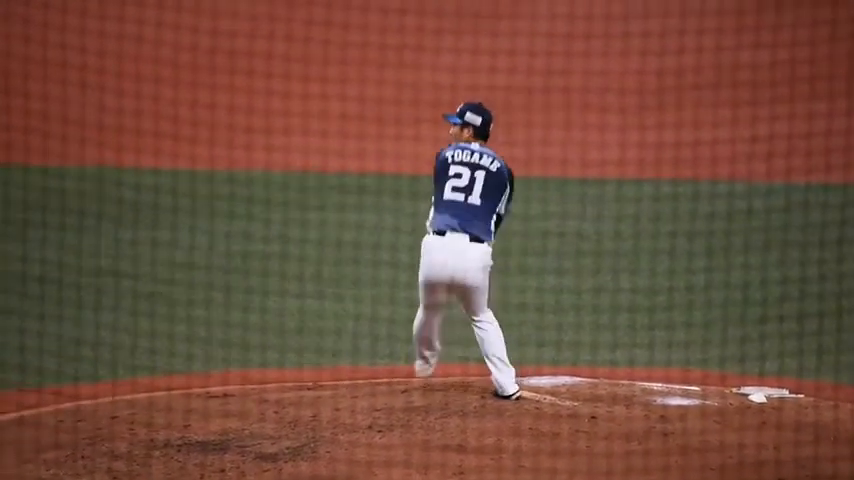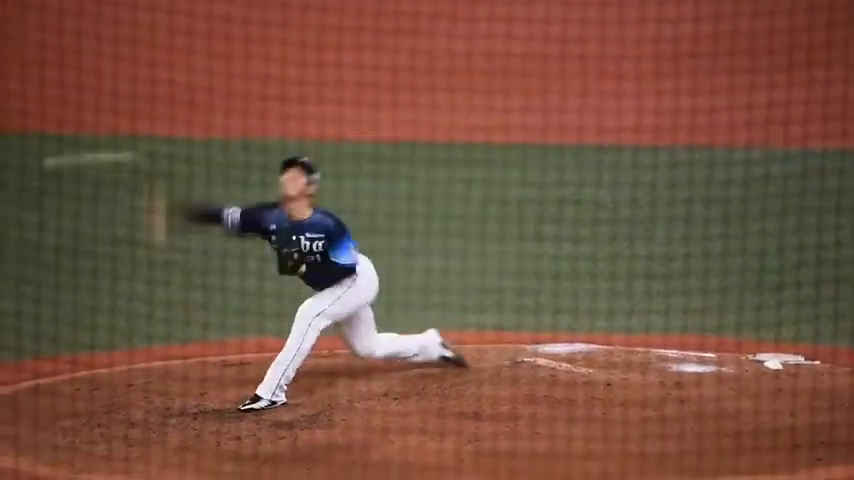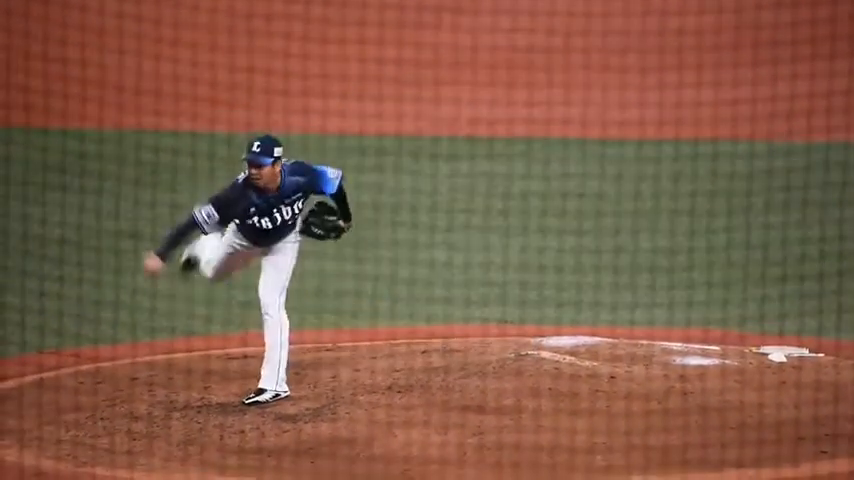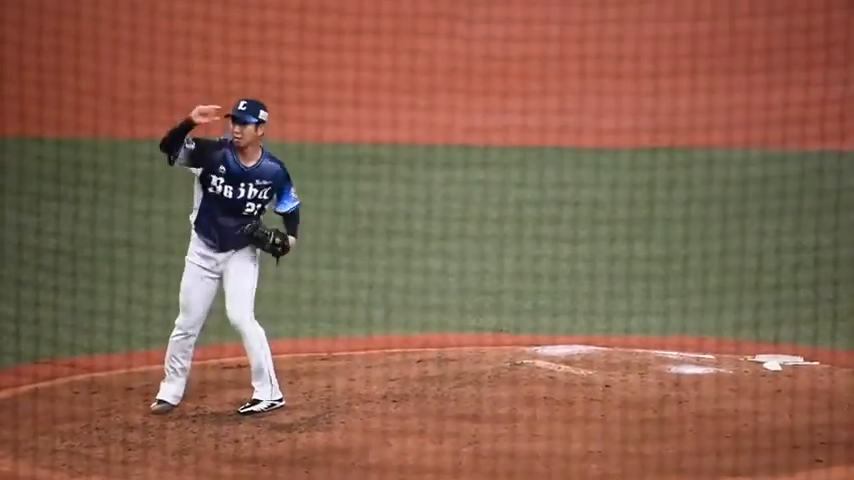
dt=0.5s
person 1, frame 1
left shoulder: (445, 155)
right shoulder: (502, 170)
left hip: (439, 251)
right hip: (476, 256)
left knee: (429, 310)
right knee: (481, 318)
left ankle: (425, 362)
right ankle: (507, 385)
person 1, frame 2
left shoulder: (328, 224)
right shoulder: (269, 217)
left elbow: (348, 268)
right elbow: (229, 218)
left wrist: (306, 268)
right wrist: (190, 212)
left hip: (358, 282)
right hip: (335, 289)
left knee: (308, 318)
right knee: (368, 347)
left ankle: (272, 392)
right ankle: (434, 346)
person 1, frame 3
left shoulder: (302, 177)
right shoulder: (240, 191)
left elbow: (335, 179)
right elbow: (195, 221)
left wrist: (345, 218)
right wrist: (161, 254)
left hip: (282, 243)
right hip: (243, 239)
left knee: (271, 304)
right knee: (208, 266)
left ankle: (274, 384)
right ankle: (197, 256)
person 1, frame 4
left shoulder: (274, 171)
right shoulder: (212, 153)
left elbow: (290, 207)
right elbow: (167, 146)
left wrist: (290, 236)
right wrist: (190, 123)
left hip: (242, 254)
right hip: (202, 252)
left knee: (241, 317)
right knee: (186, 325)
left ankle: (270, 393)
right ankle: (170, 392)
